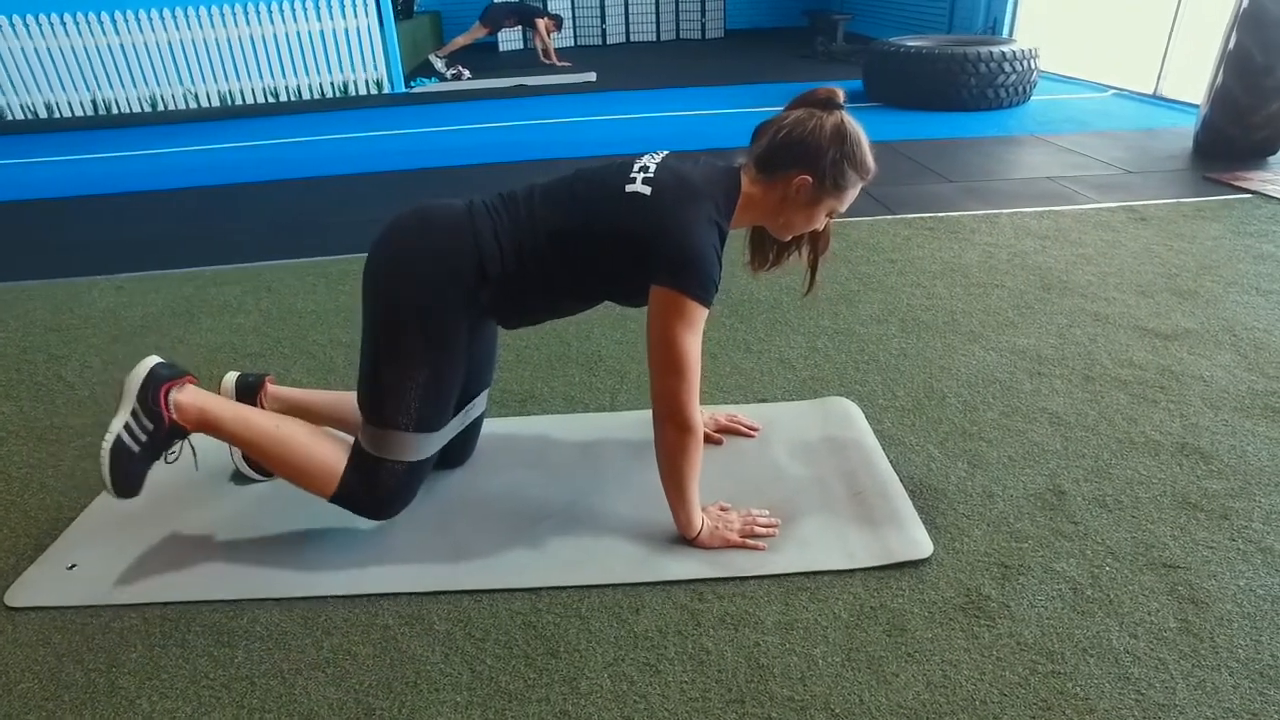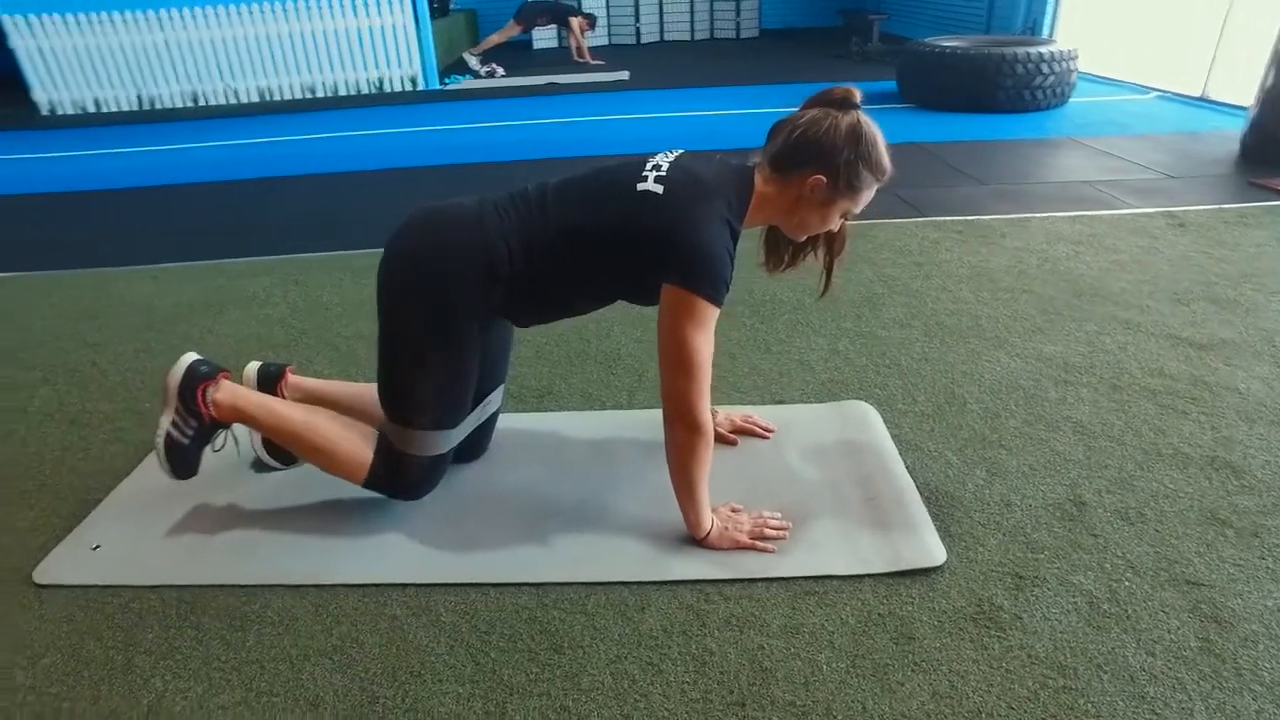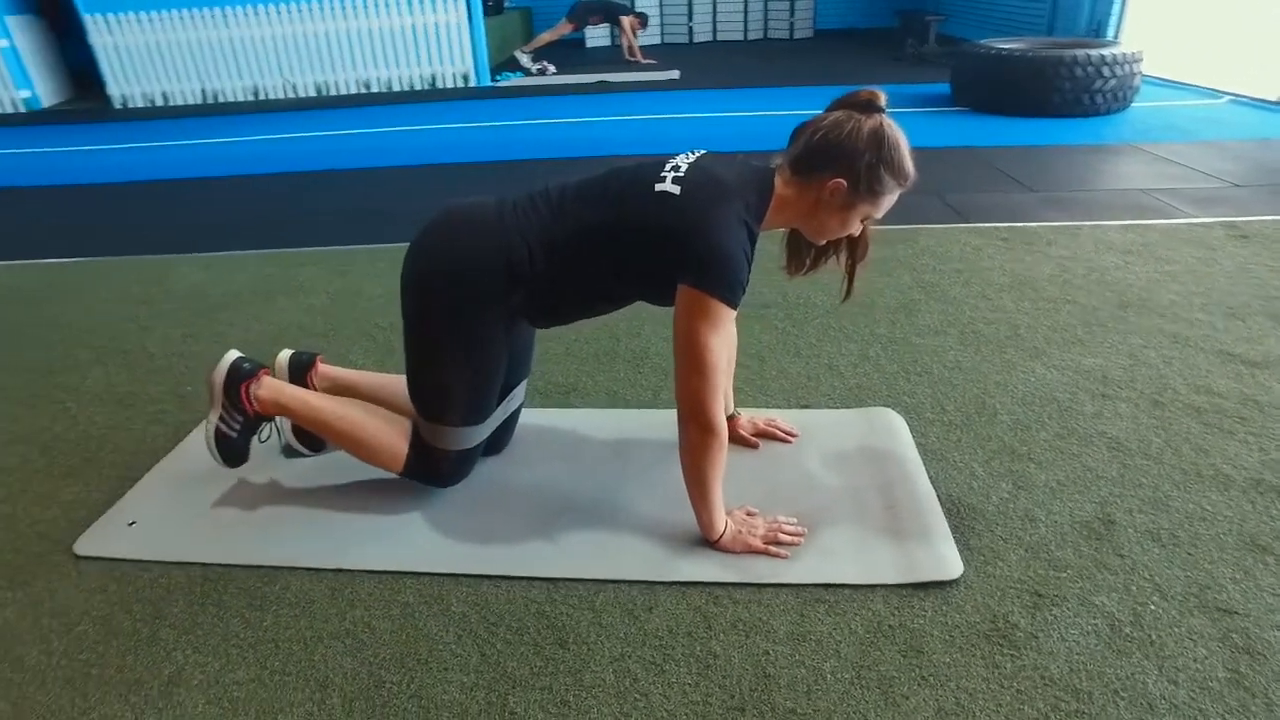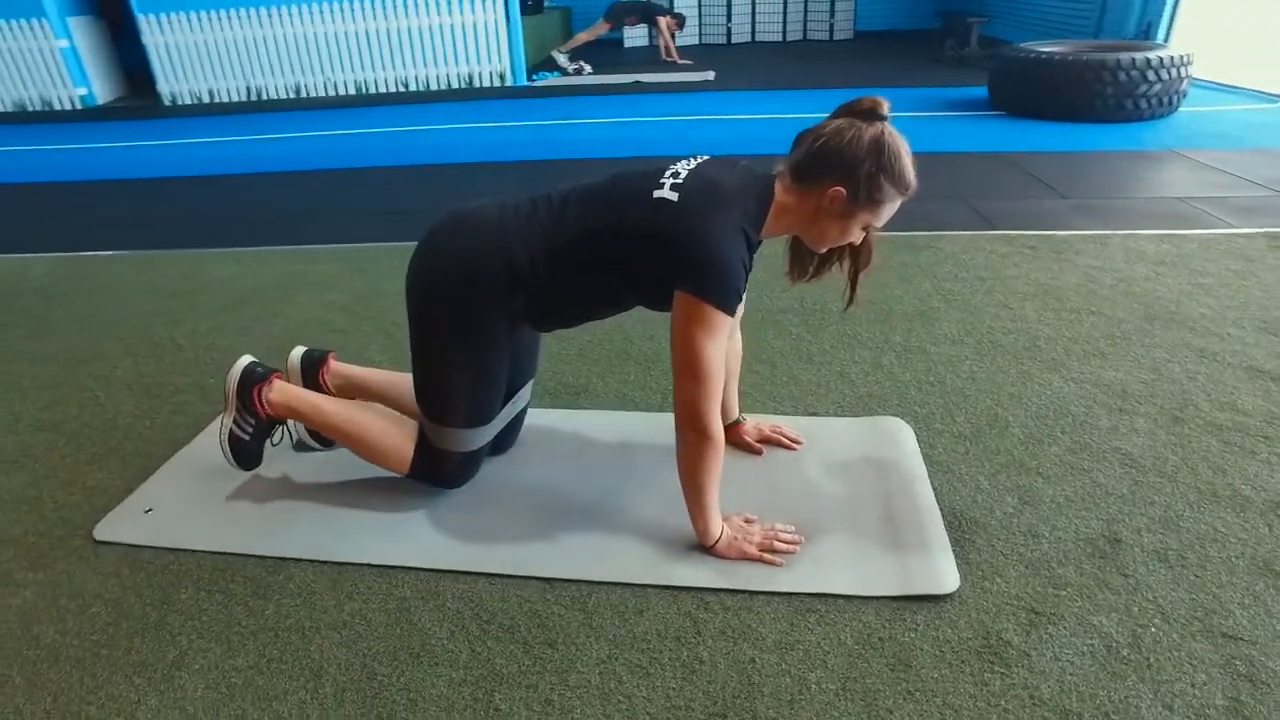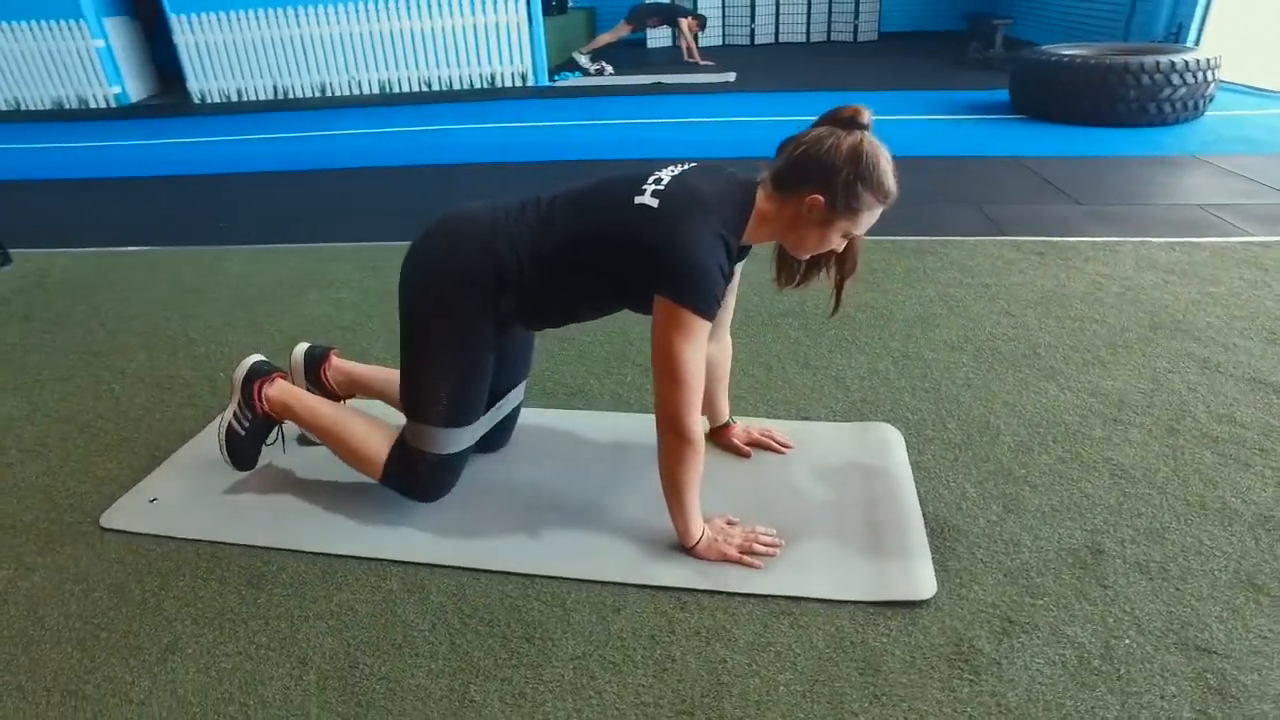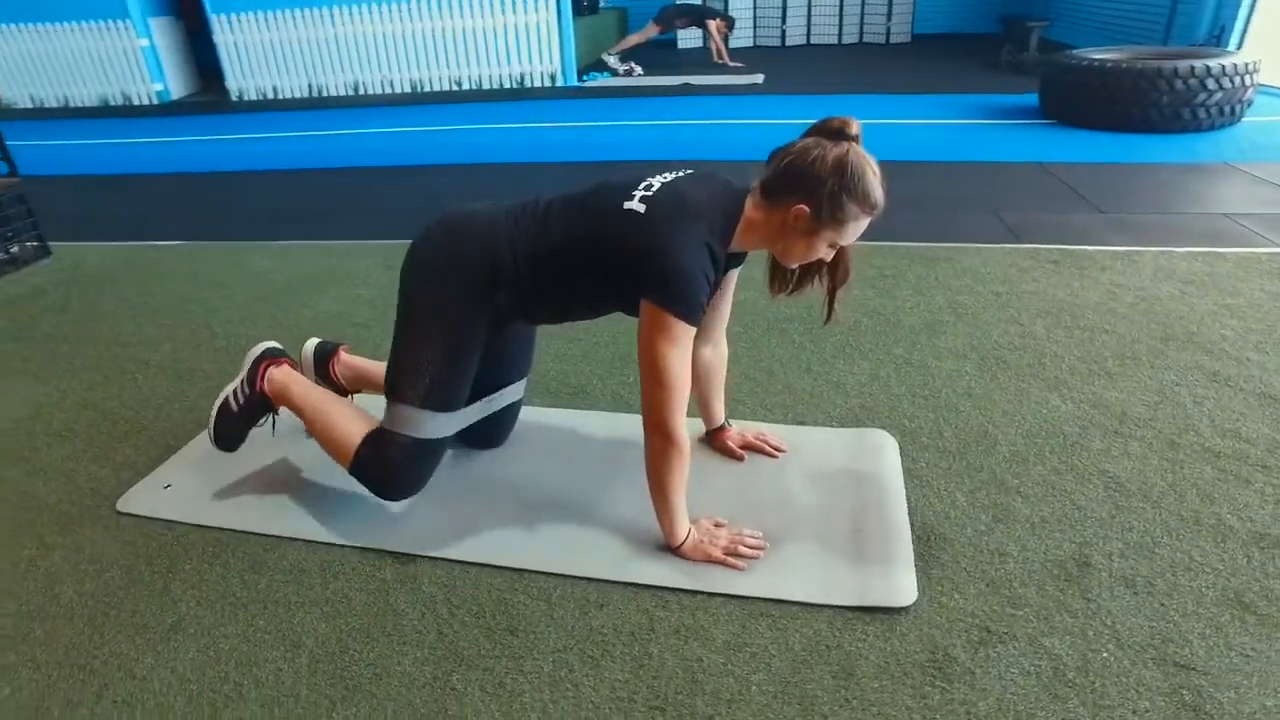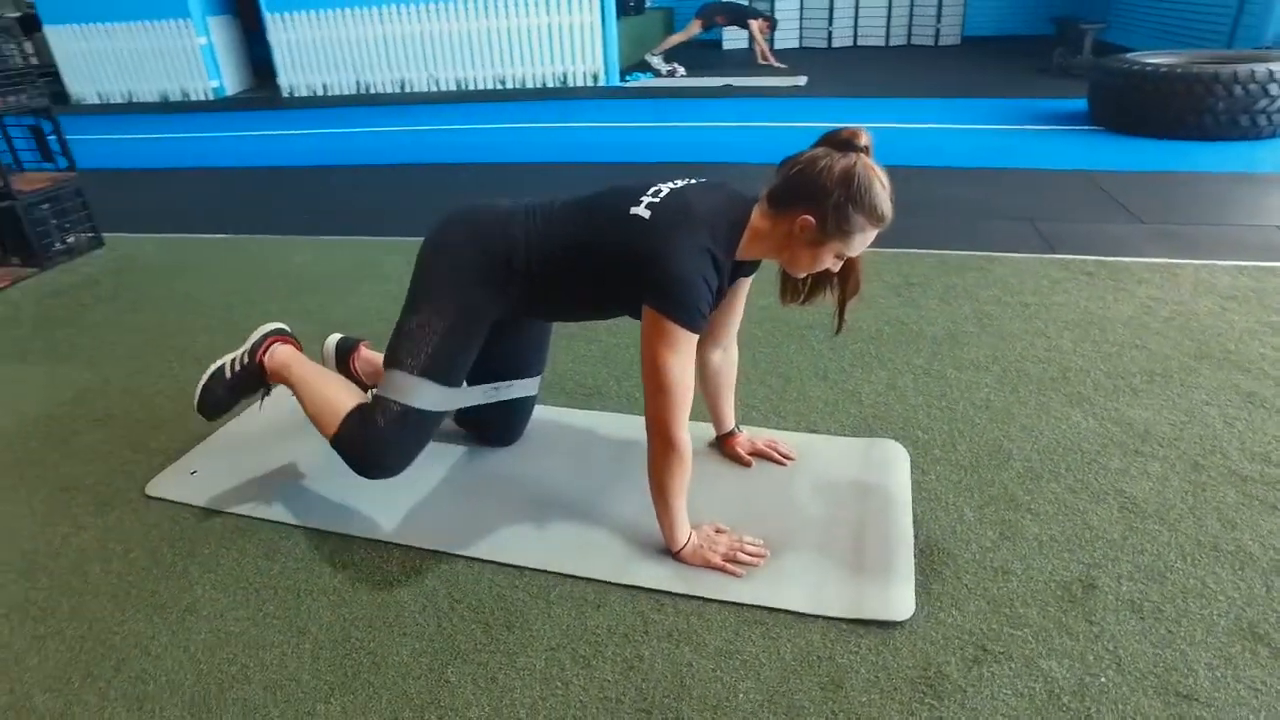
dt=0.2s
person 1, frame 1
left shoulder: (706, 183)
right shoulder: (692, 234)
right elbow: (672, 412)
left wrist: (693, 420)
right wrist: (693, 523)
left hip: (452, 257)
right hip: (431, 277)
left knee: (451, 446)
right knee: (379, 487)
left ankle: (259, 397)
right ankle: (179, 402)
person 1, frame 2
left shoulder: (722, 182)
right shoulder: (703, 232)
right elbow: (682, 410)
left wrist: (709, 417)
right wrist: (702, 524)
left hip: (467, 257)
right hip: (443, 275)
left knee: (467, 438)
right knee: (409, 471)
left ankle: (281, 387)
right ankle: (218, 397)
person 1, frame 3
left shoulder: (744, 183)
right shoulder: (719, 233)
left elbow: (716, 325)
right elbow: (697, 414)
left wrist: (731, 418)
right wrist: (717, 526)
left hip: (492, 258)
right hip: (465, 275)
left knee: (489, 432)
right knee: (442, 460)
left ankle: (313, 377)
right ankle: (260, 393)
person 1, frame 4
left shoulder: (748, 192)
right shoulder: (717, 238)
left elbow: (724, 330)
right elbow: (695, 419)
left wrist: (735, 421)
right wrist: (712, 532)
left hip: (499, 263)
right hip: (468, 277)
left knee: (496, 433)
right knee: (449, 463)
left ankle: (325, 374)
right ankle: (273, 395)
person 1, frame 5
left shoulder: (734, 201)
right shoulder: (695, 244)
left elbow: (714, 335)
right elbow: (677, 421)
left wrist: (724, 423)
right wrist: (693, 533)
left hip: (496, 270)
right hip: (459, 278)
left knee: (488, 432)
right knee: (427, 474)
left ankle: (327, 371)
right ankle: (273, 394)
person 1, frame 6
left shoulder: (729, 212)
right shoulder: (682, 249)
left elbow: (708, 339)
right elbow: (663, 424)
left wrist: (719, 425)
right wrist: (680, 533)
left hip: (500, 277)
right hip: (460, 273)
left knee: (487, 431)
right knee: (397, 471)
left ankle: (335, 365)
right ankle: (274, 380)
person 1, frame 7
left shoulder: (742, 225)
right shoulder: (687, 257)
left elbow: (718, 346)
right elbow: (667, 428)
left wrist: (729, 432)
right wrist: (681, 539)
left hip: (517, 275)
right hip: (475, 264)
left knee: (500, 429)
right knee: (381, 448)
left ankle: (356, 359)
right ankle: (276, 357)
